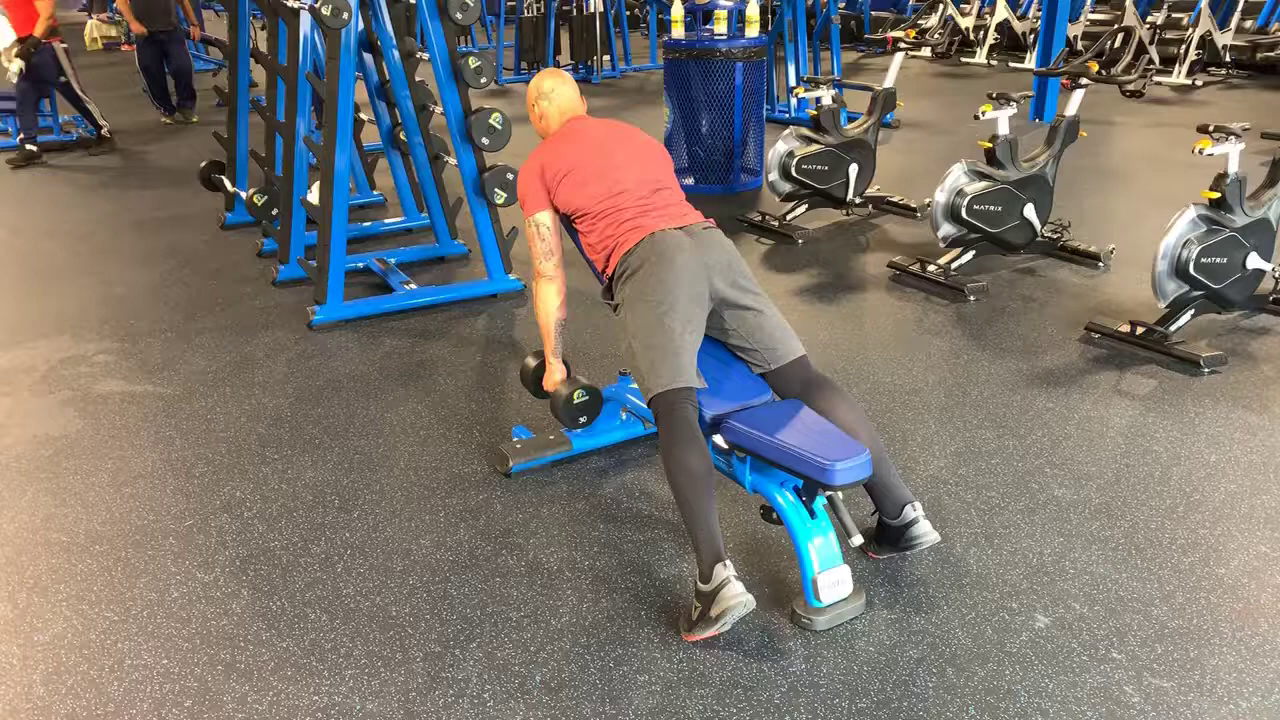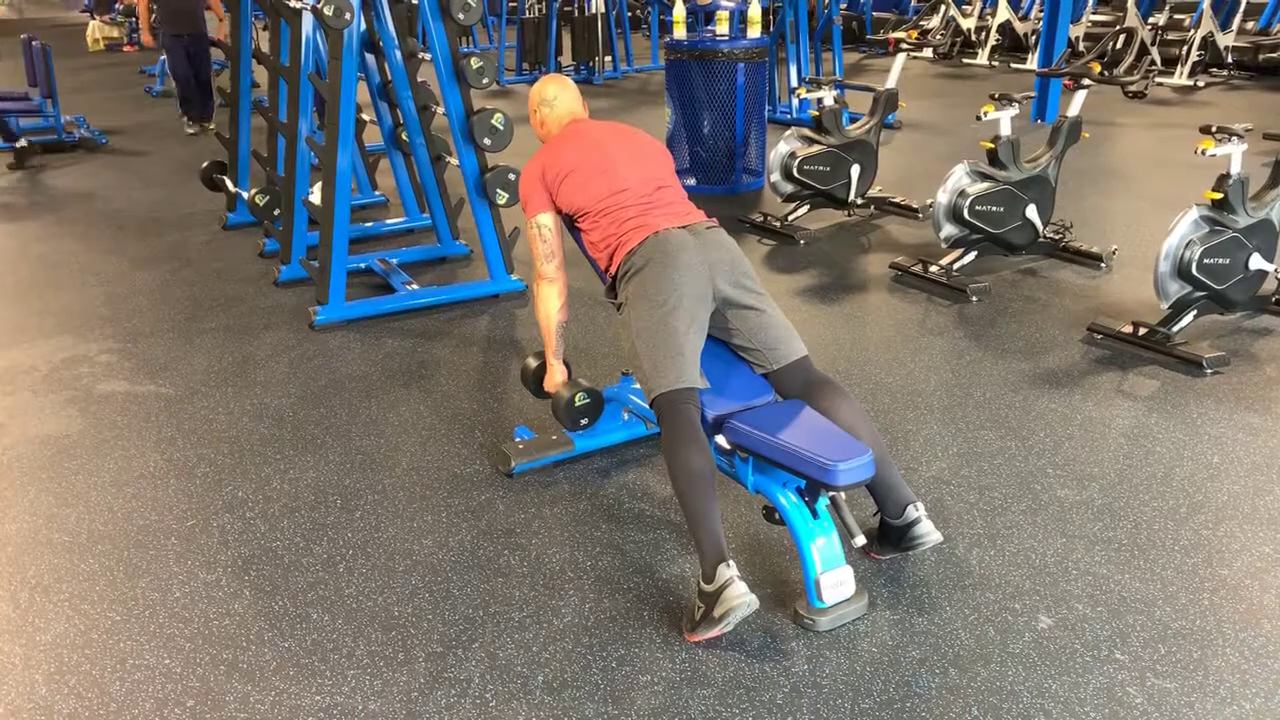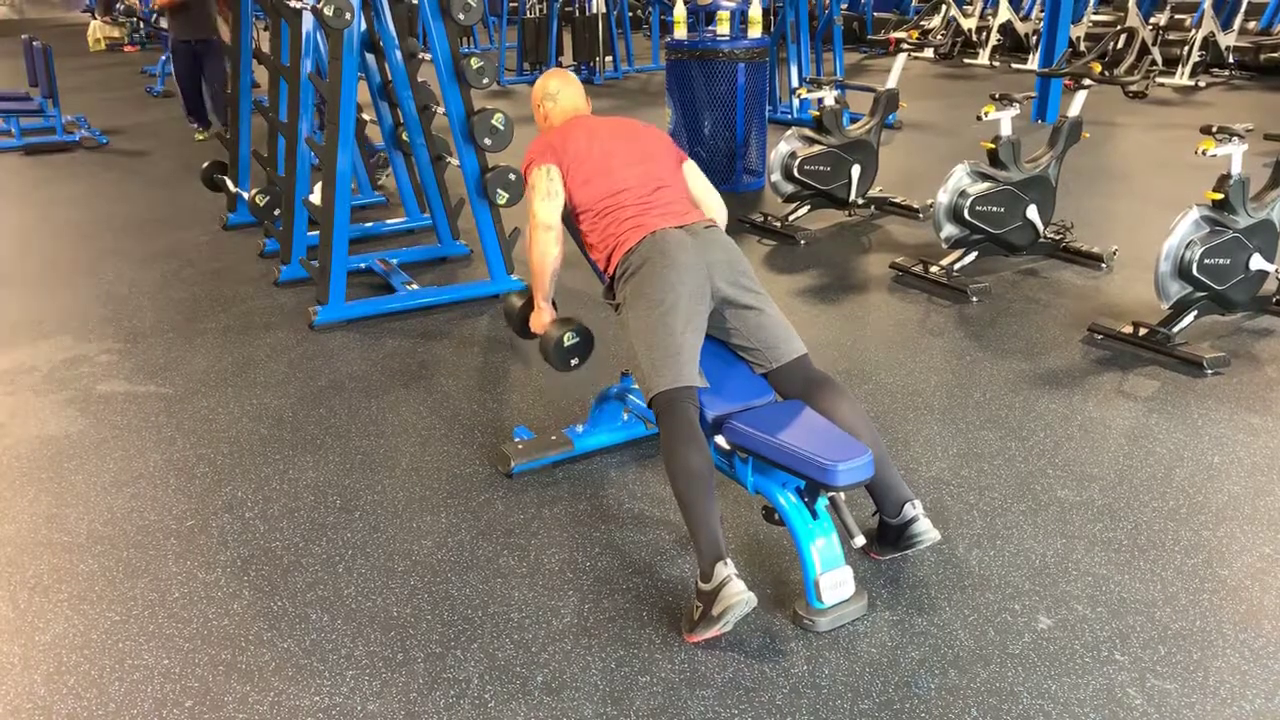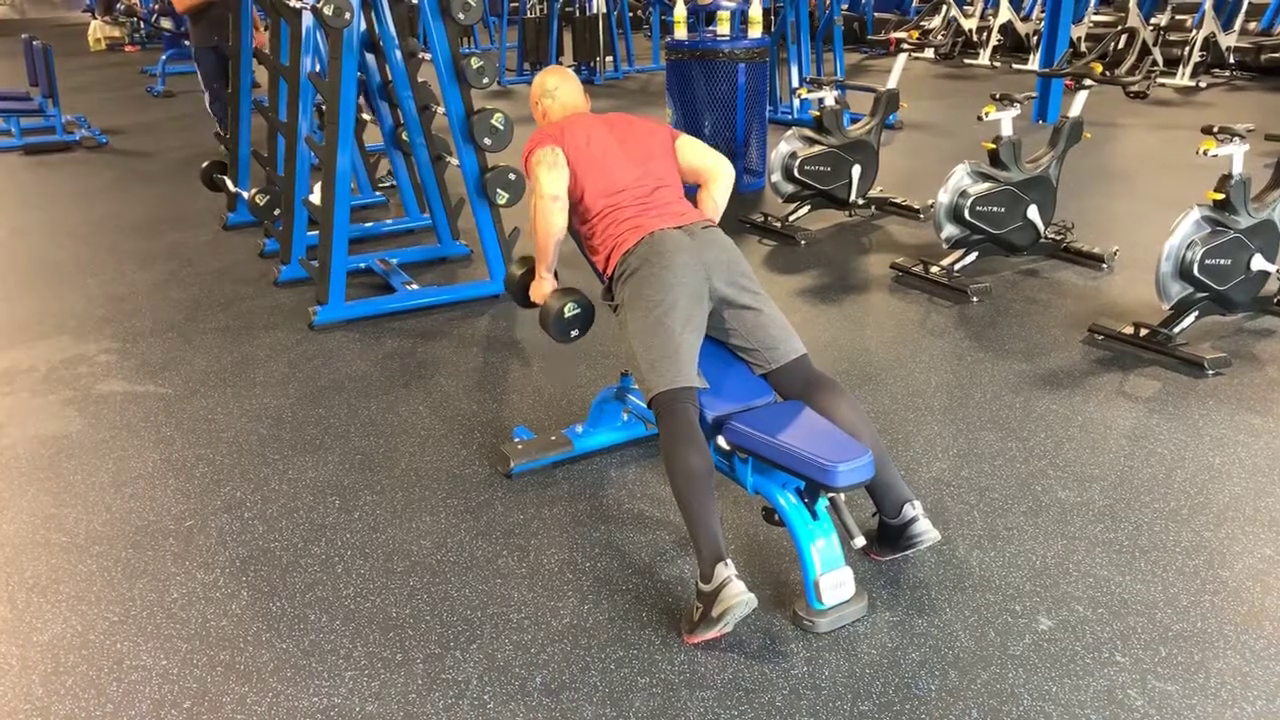
dt=0.7s
person 1, frame 1
left shoulder: (538, 167)
right shoulder: (639, 136)
left elbow: (550, 275)
left wrist: (554, 361)
left hip: (648, 263)
right hip: (711, 243)
left knee: (674, 409)
right knee: (801, 378)
left ankle: (717, 577)
right ankle: (900, 512)
person 1, frame 2
left shoulder: (539, 168)
right shoulder: (641, 137)
left elbow: (550, 277)
left wrist: (555, 361)
left hip: (652, 261)
right hip: (714, 241)
left knee: (677, 408)
right knee: (803, 377)
left ankle: (719, 576)
right ankle: (902, 511)
person 1, frame 3
left shoulder: (548, 146)
right shoulder: (646, 130)
left elbow: (546, 226)
left wrist: (542, 305)
right wrist: (707, 283)
left hip: (650, 259)
right hip: (713, 243)
left knee: (676, 407)
right knee: (802, 375)
left ankle: (718, 576)
right ankle: (902, 511)
person 1, frame 4
left shoulder: (547, 139)
right shoulder: (645, 126)
left elbow: (553, 192)
right elbow: (719, 172)
left wrist: (544, 274)
left hip: (647, 261)
right hip: (711, 244)
left knee: (675, 407)
right knee: (801, 376)
left ankle: (717, 576)
right ankle: (901, 512)
